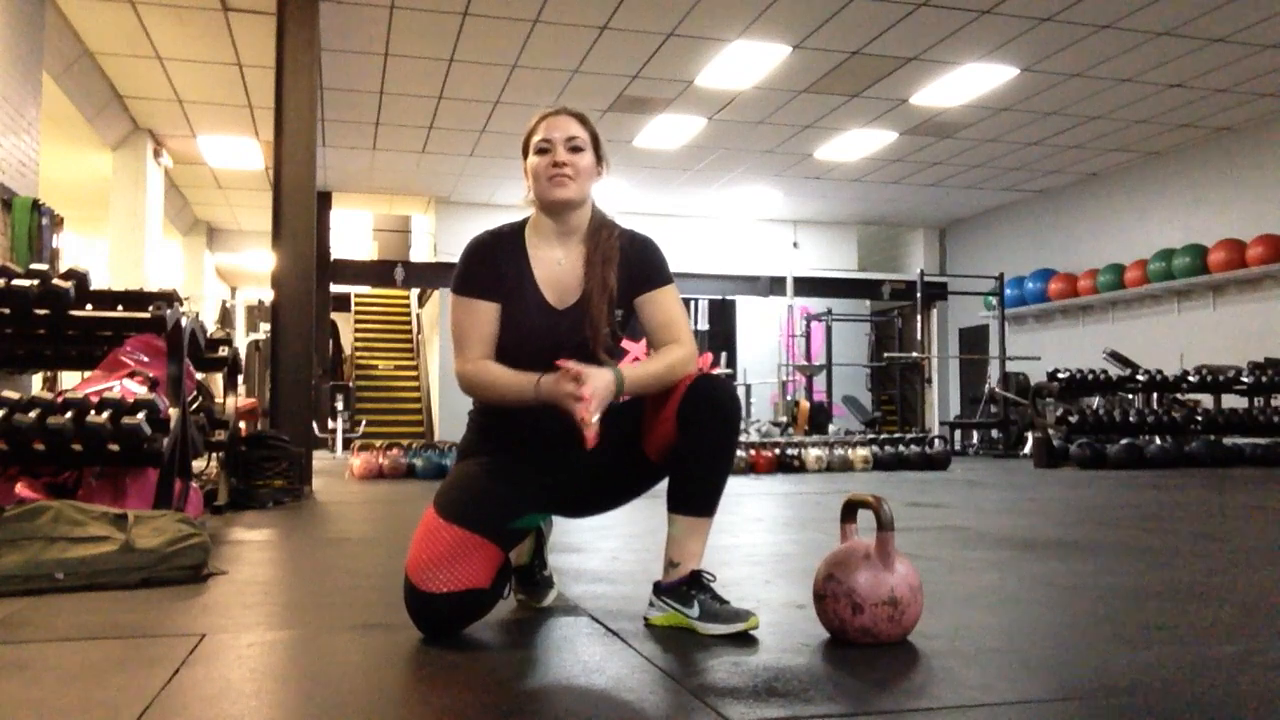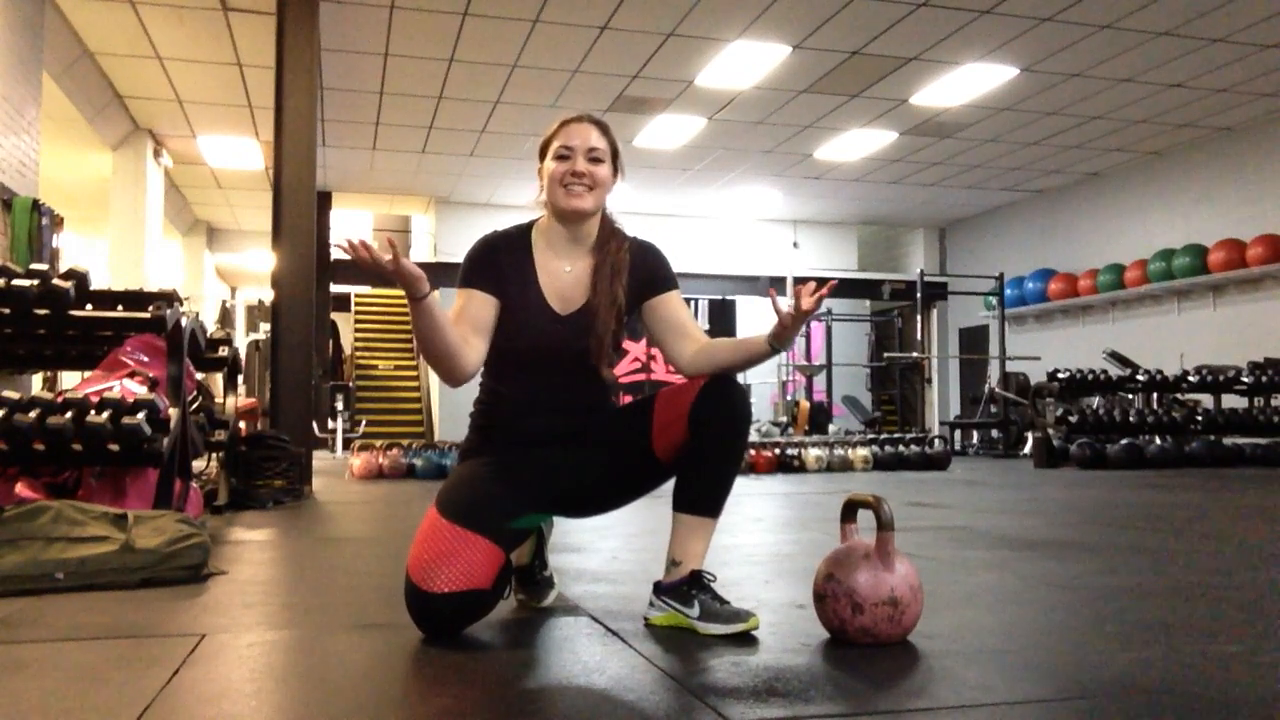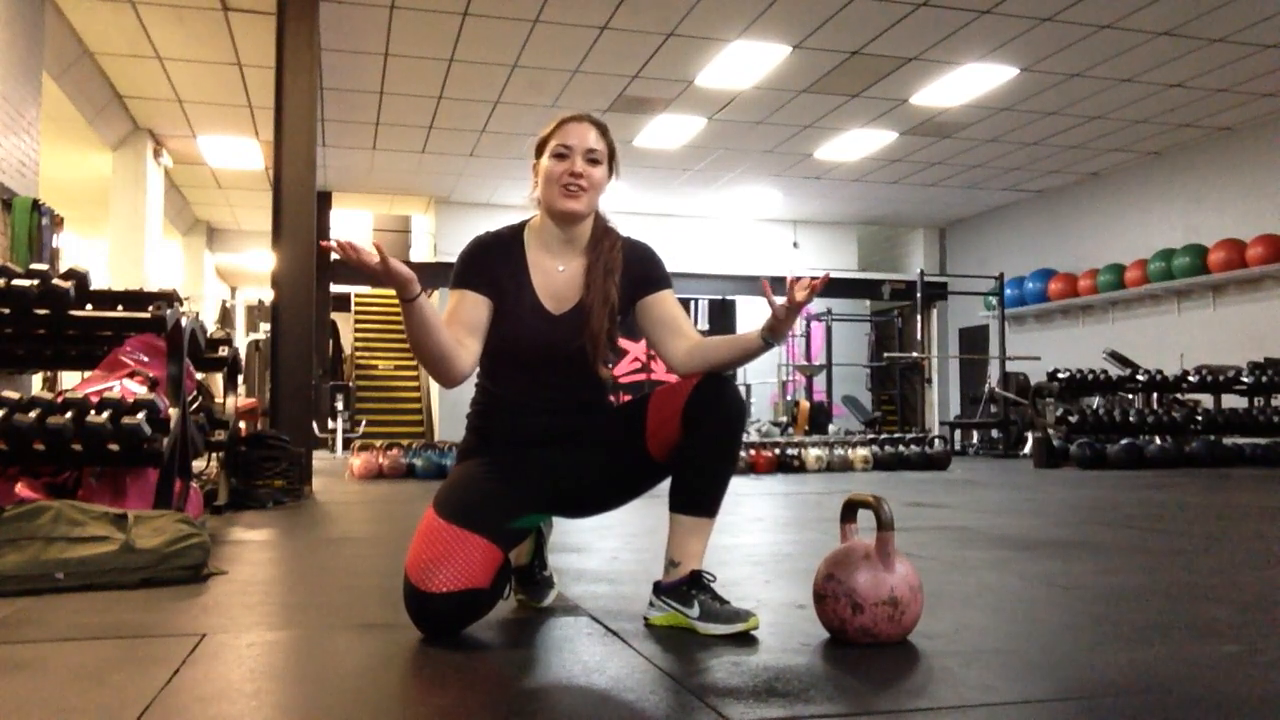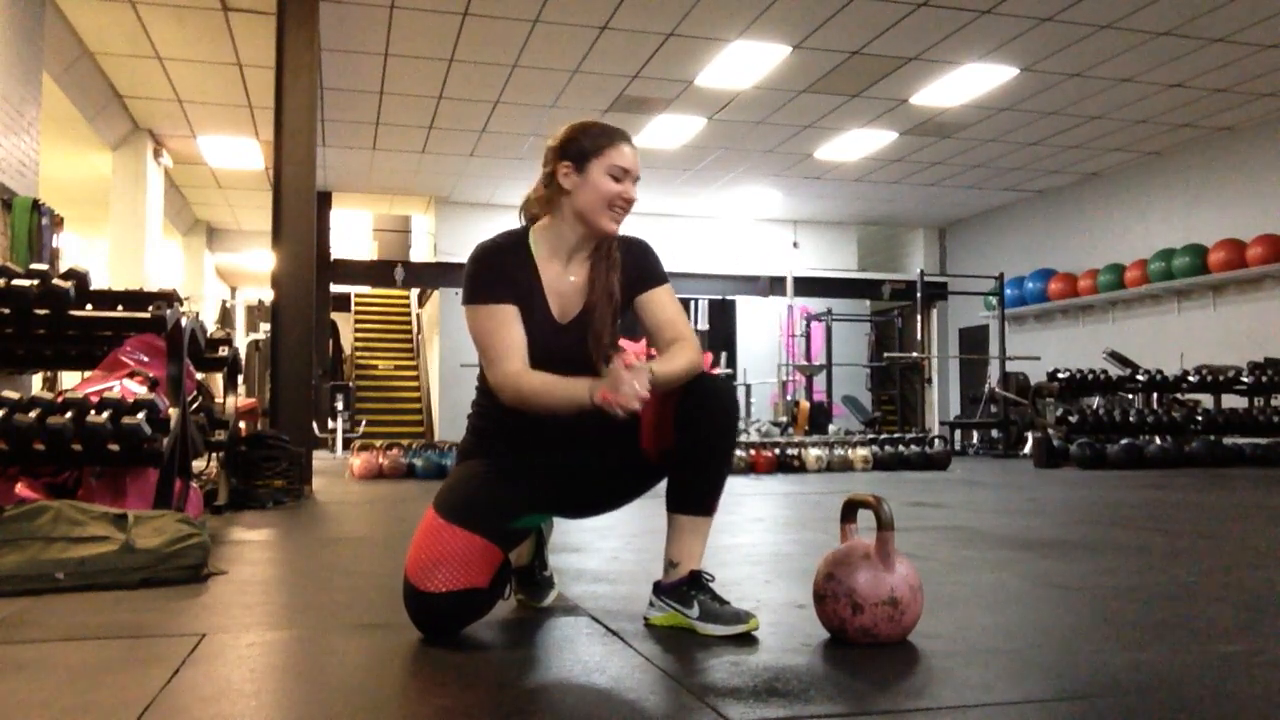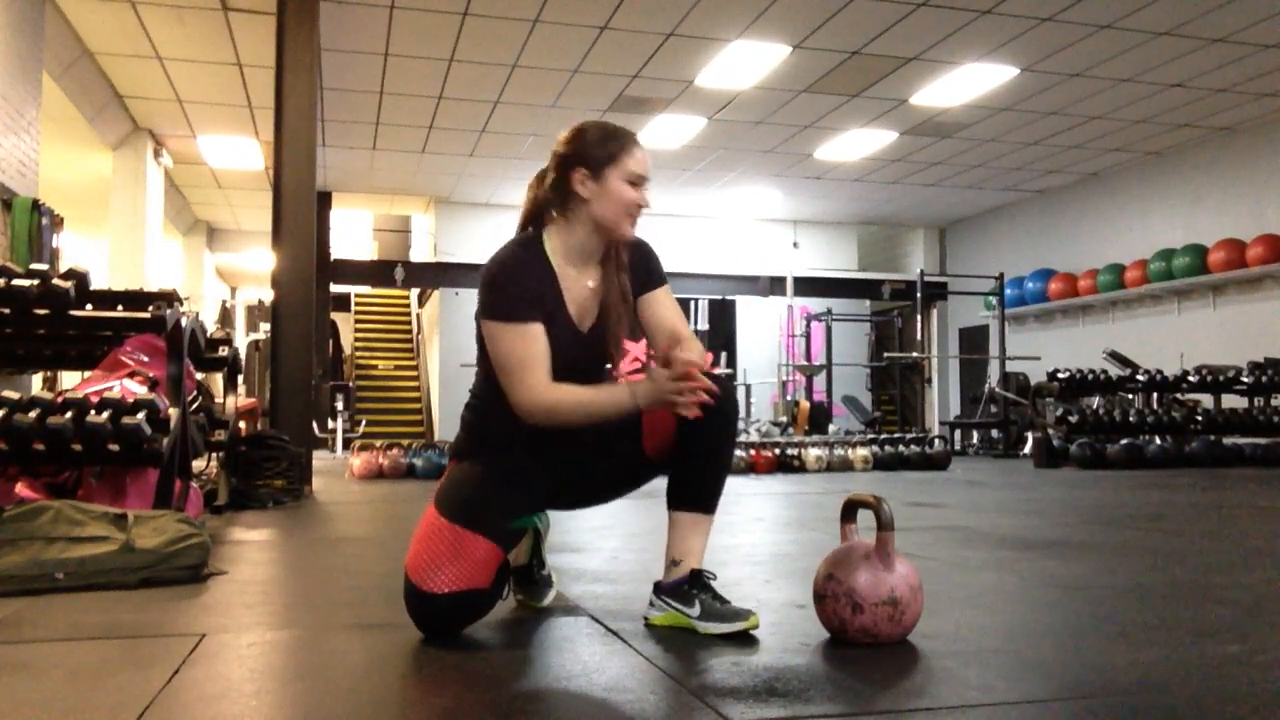
dt=1s
person 1, frame 1
left shoulder: (634, 252)
right shoulder: (489, 254)
left elbow: (681, 352)
right elbow: (471, 369)
left wrist: (612, 383)
right wrist: (551, 389)
left hip: (595, 444)
right hip: (506, 452)
left knee: (713, 400)
right knee: (437, 608)
left ankle: (678, 590)
right ankle: (524, 543)
person 1, frame 2
left shoulder: (640, 261)
right shoulder: (497, 255)
left elbow: (692, 354)
right elbow: (459, 366)
left wrist: (777, 339)
right wrist: (417, 290)
left hip: (595, 449)
right hip: (506, 455)
left knee: (722, 402)
right knee: (438, 607)
left ankle: (679, 589)
right ankle: (524, 543)
person 1, frame 3
left shoulder: (633, 261)
right shoulder: (489, 255)
left elbow: (686, 354)
right elbow: (453, 367)
left wrist: (770, 333)
right wrist: (409, 292)
left hip: (592, 448)
right hip: (503, 456)
left knee: (717, 400)
right knee: (437, 608)
left ankle: (679, 589)
right ankle: (523, 544)
person 1, frame 4
left shoulder: (632, 258)
right shoulder: (497, 261)
left elbow: (685, 349)
right elbow: (510, 381)
left wrist: (643, 376)
right wrist: (601, 390)
left hip: (595, 449)
right hip: (508, 455)
left knee: (711, 397)
right knee: (436, 607)
left ankle: (679, 590)
right ankle: (523, 541)
person 1, frame 5
left shoulder: (635, 260)
right shoulder: (513, 271)
left elbow: (685, 344)
right elbow: (534, 400)
left wrist: (676, 365)
right wrist: (645, 391)
left hip: (586, 444)
right hip: (504, 455)
left knee: (710, 400)
right knee: (438, 608)
left ankle: (679, 588)
right ankle: (521, 541)
